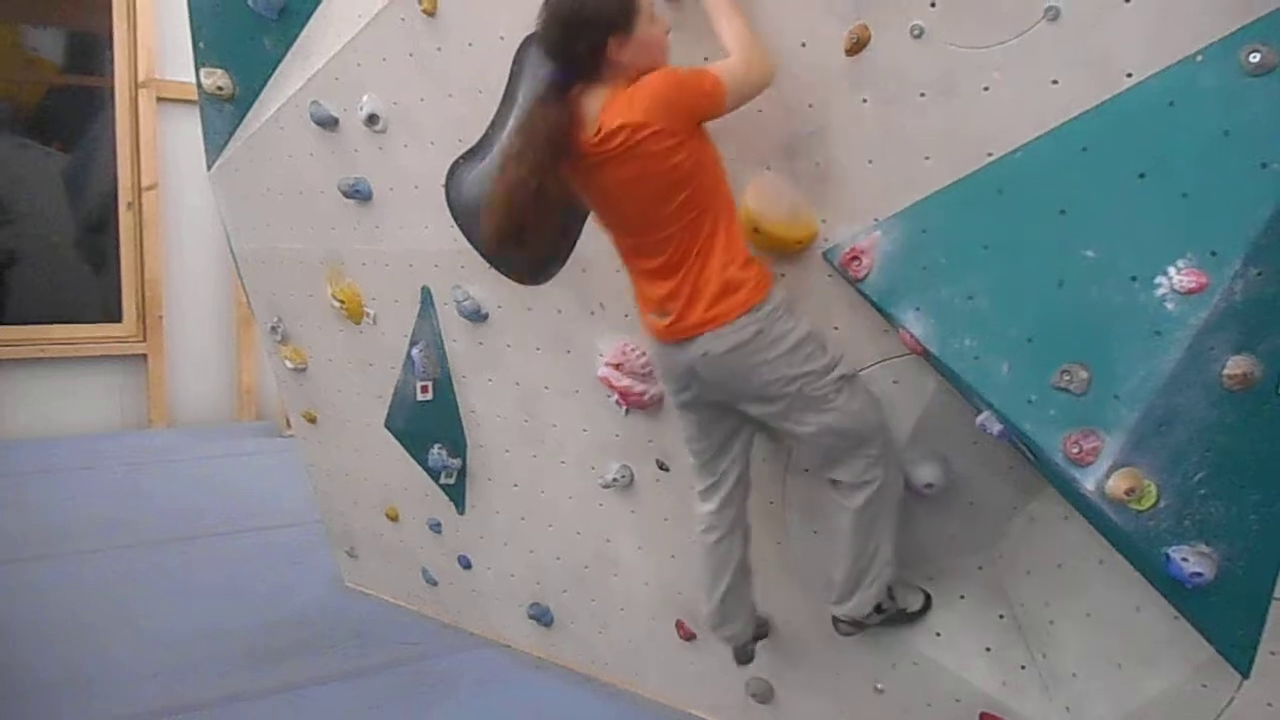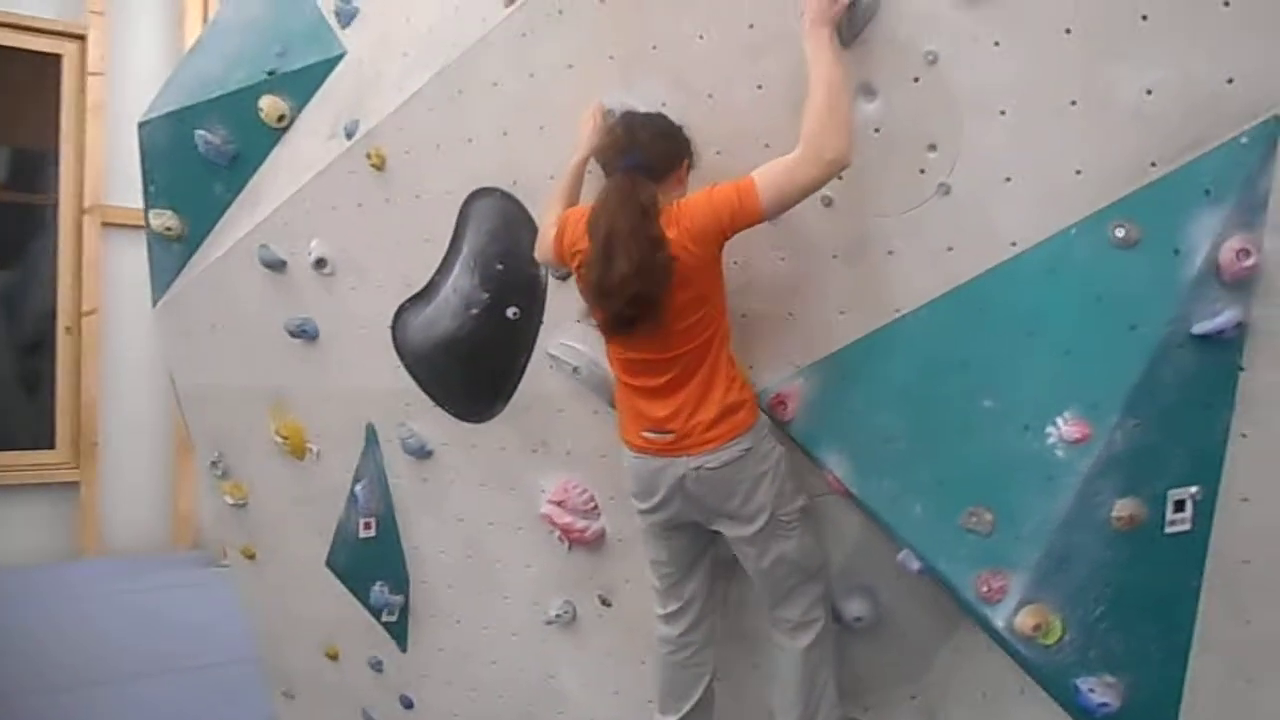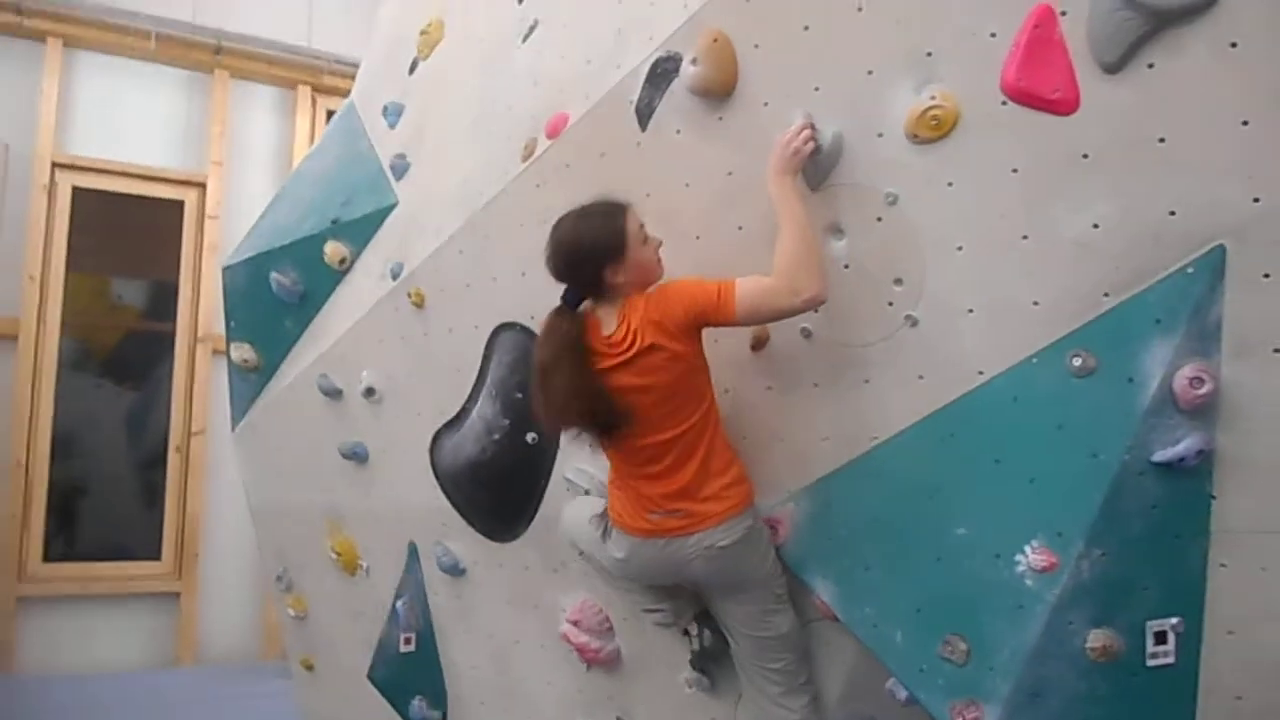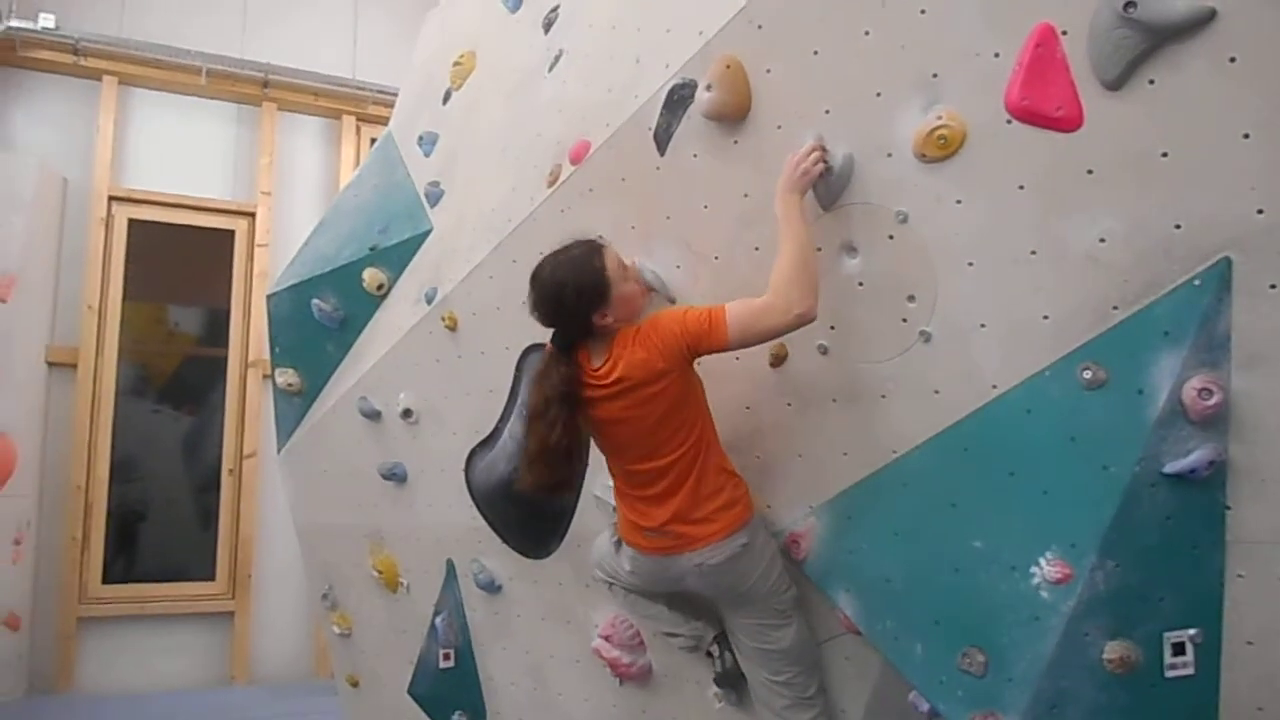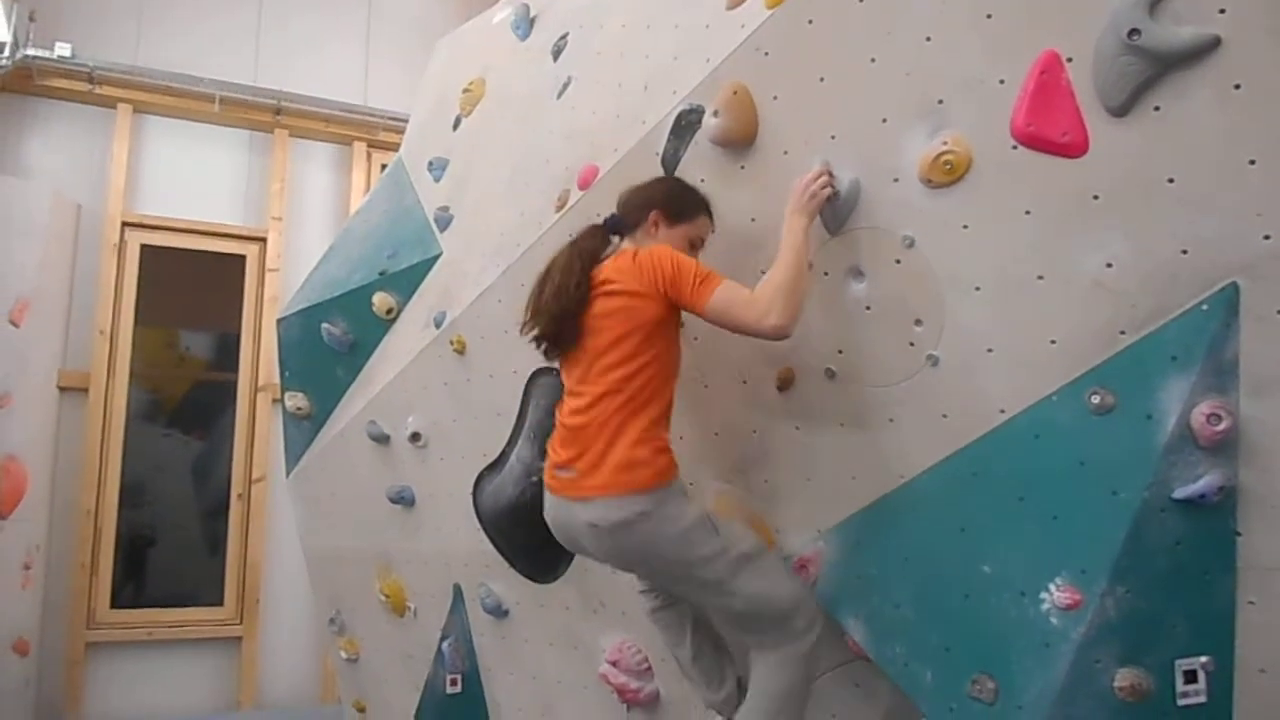
dt=1s
person 1, frame 1
left shoulder: (563, 127)
right shoulder: (656, 102)
right elbow: (754, 67)
left hip: (676, 347)
right hip: (745, 330)
left knee: (718, 491)
right knee: (868, 456)
left ankle: (734, 628)
right ankle: (861, 600)
person 1, frame 2
left shoulder: (585, 234)
right shoulder: (695, 223)
left elbow: (546, 244)
right elbow: (827, 154)
left wrist: (582, 155)
left hip: (650, 465)
right hip: (731, 455)
left knee: (679, 610)
right knee: (799, 606)
person 1, frame 3
left shoulder: (564, 339)
right shoulder: (671, 308)
right elbow: (804, 289)
right wrist: (782, 178)
left hip: (638, 547)
right hip: (724, 536)
left knee: (576, 518)
left ankle: (684, 615)
person 1, frame 4
left shoulder: (567, 369)
right shoulder: (660, 342)
right elbow: (794, 307)
right wrist: (789, 198)
left hip: (650, 559)
right hip: (728, 549)
left knee: (607, 558)
left ankle: (708, 640)
person 1, frame 5
left shoulder: (584, 281)
right shoulder: (658, 266)
right elbow: (772, 317)
right wrist: (796, 219)
left hip: (564, 507)
right hip: (633, 505)
left knee: (663, 580)
right knee: (791, 622)
